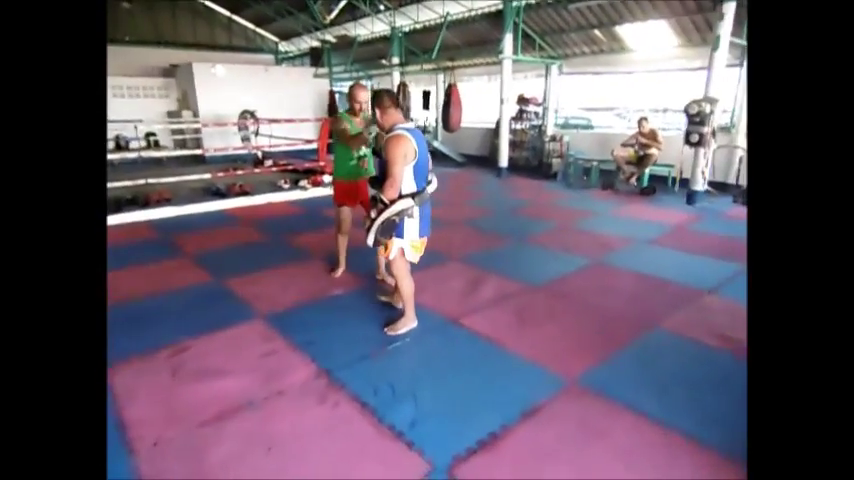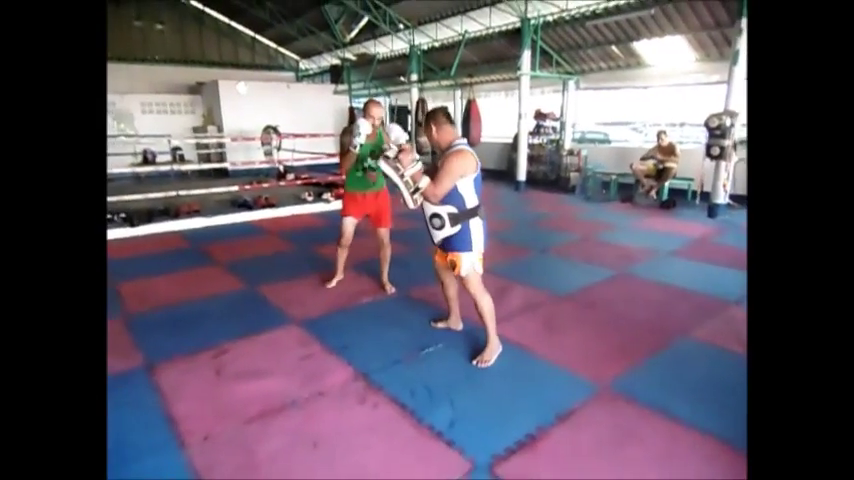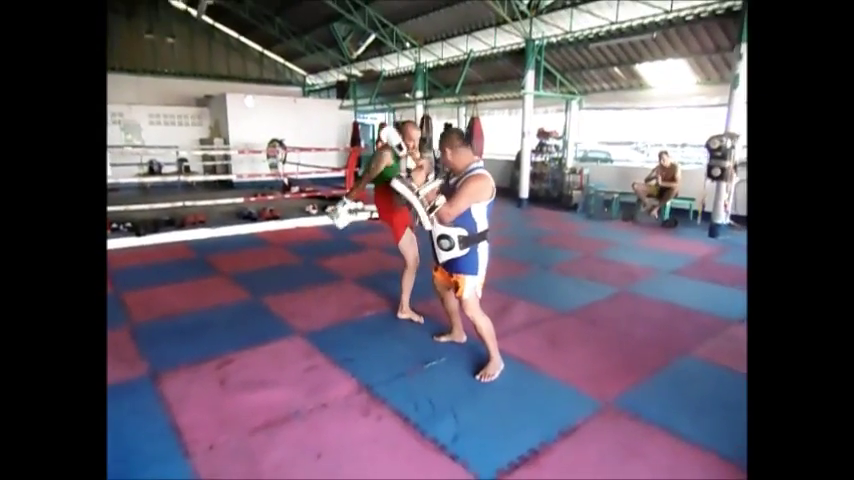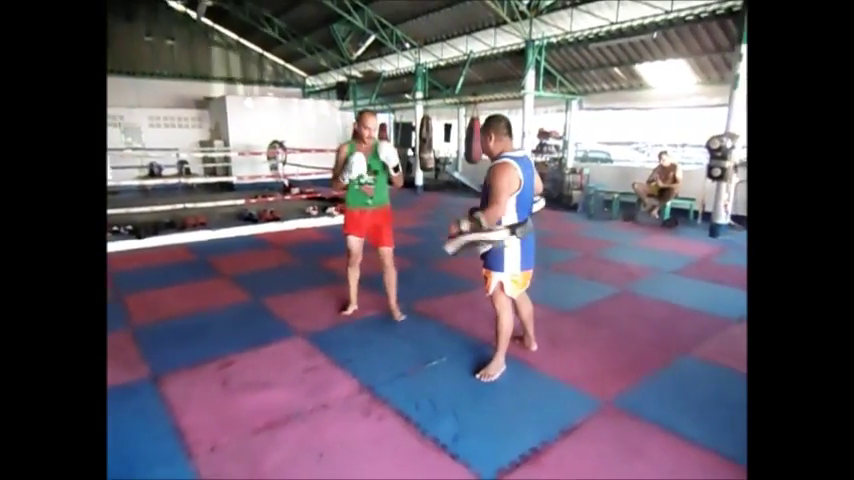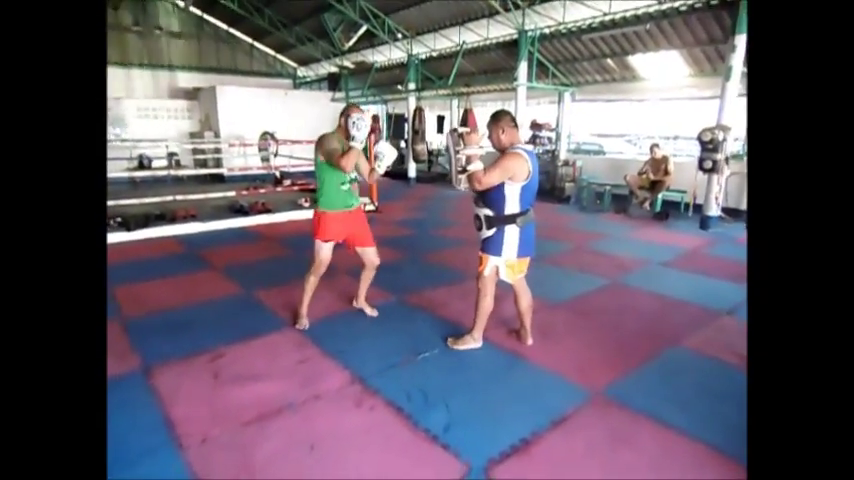
dt=0.7s
person 1, frame 1
left shoulder: (396, 141)
right shoulder: (413, 133)
left elbow: (392, 186)
right elbow: (427, 171)
left hip: (406, 213)
right hip: (416, 208)
left knee: (398, 266)
right knee: (399, 260)
left ankle: (409, 316)
right ankle: (400, 297)
person 1, frame 2
left shoulder: (459, 156)
right shoulder: (449, 153)
left elbow: (434, 194)
right elbow: (433, 186)
left wrist: (410, 168)
right wrist: (410, 167)
left hip: (465, 231)
right hip: (448, 230)
left knee: (473, 287)
right knee: (444, 273)
left ankle: (493, 342)
right ankle: (454, 319)
person 1, frame 3
left shoulder: (478, 180)
right shoulder: (456, 175)
left elbow: (446, 215)
right elbow: (441, 204)
left hip: (471, 253)
left knee: (471, 309)
right knee: (443, 288)
left ankle: (495, 359)
right ankle: (457, 332)
person 1, frame 4
left shoulder: (502, 168)
right shoulder: (523, 161)
left elbow: (496, 212)
right elbow: (537, 188)
left wrist: (463, 226)
left hip: (506, 245)
right hip: (522, 240)
left knee: (501, 302)
right knee: (518, 294)
left ankle: (499, 359)
right ankle: (530, 339)
person 1, frame 5
left shoulder: (513, 159)
right shoulder: (525, 154)
left elbow: (479, 182)
left wrist: (471, 149)
left hip: (505, 233)
right hip: (518, 230)
left knee: (485, 285)
right knee: (518, 282)
left ankle: (475, 336)
right ankle: (526, 332)
person 2, frame 1
left shoulder: (370, 119)
right shoulder: (340, 121)
right elbow: (351, 142)
right wrist: (369, 130)
left hip: (367, 180)
right hip: (345, 182)
right knee: (343, 228)
left ankle: (381, 271)
right ankle: (341, 263)
person 2, frame 2
left shoulder: (383, 134)
right shoulder: (349, 133)
right elbow: (345, 165)
right wrist: (356, 142)
left hip: (378, 194)
right hip: (354, 195)
left knee: (385, 241)
right knee: (345, 240)
left ankle: (385, 278)
right ankle: (339, 273)
person 2, frame 3
left shoulder: (414, 154)
right shoulder: (386, 154)
left elbow: (421, 174)
right elbow: (365, 179)
right wrist: (347, 199)
left hip: (400, 208)
right hip: (388, 197)
left knee: (413, 261)
left ankle: (404, 308)
person 2, frame 4
left shoulder: (383, 148)
right shoulder: (345, 149)
left elbow: (399, 184)
right elbow: (336, 184)
left wrist: (394, 165)
right wrist: (347, 175)
left hip: (380, 211)
right hip: (354, 212)
left knee: (387, 261)
right knee: (354, 259)
left ankle: (393, 304)
right ankle: (353, 301)
person 2, frame 5
left shoulder: (354, 143)
right shoulder: (327, 141)
left elbow: (369, 177)
right elbow: (345, 166)
left wrist: (382, 163)
right wrist: (357, 141)
left hip: (354, 213)
right hip: (329, 215)
left knee: (373, 261)
right knee: (319, 267)
left ankle: (360, 300)
right ankle: (303, 311)
